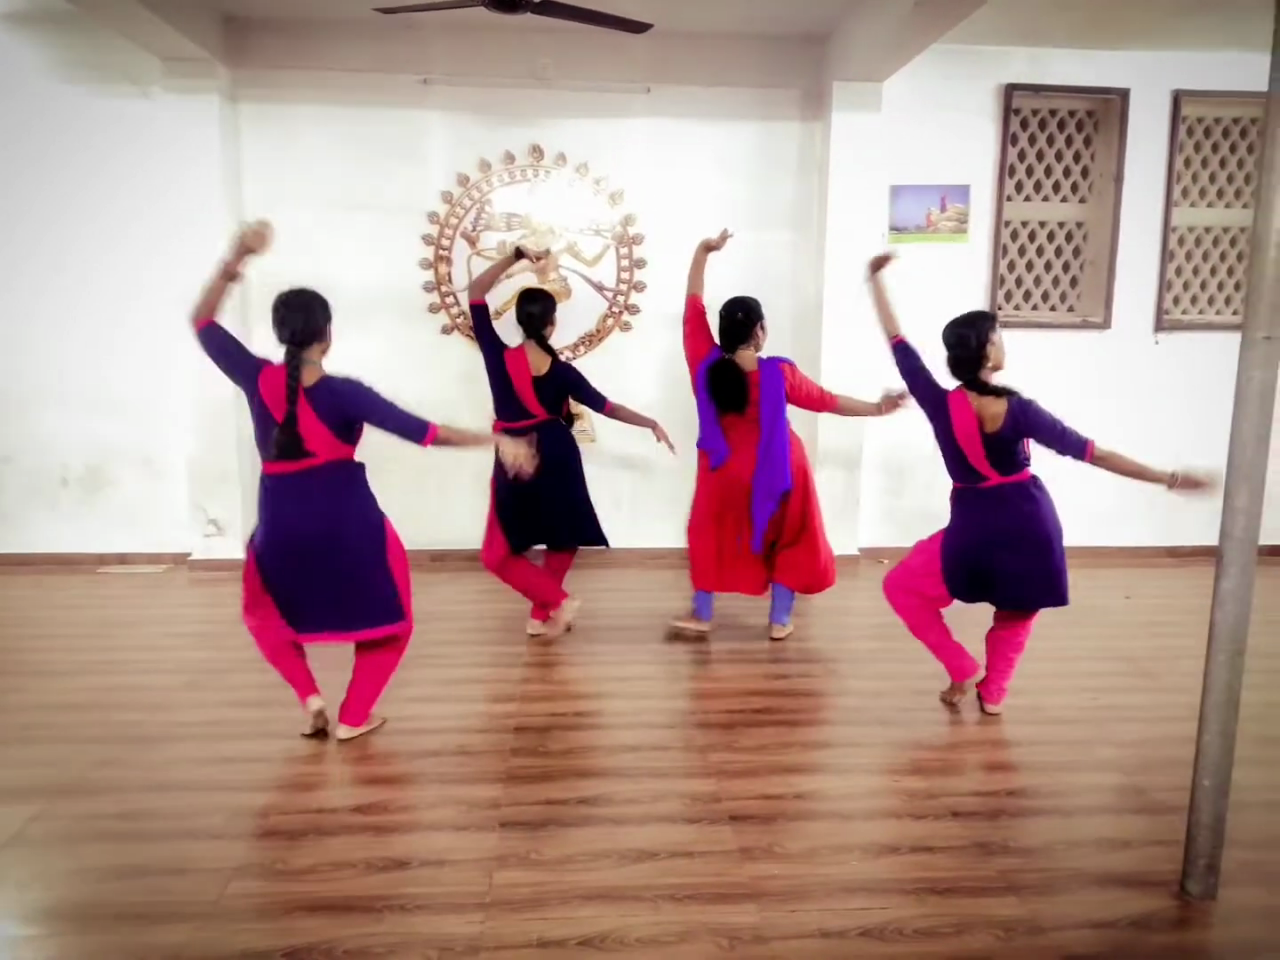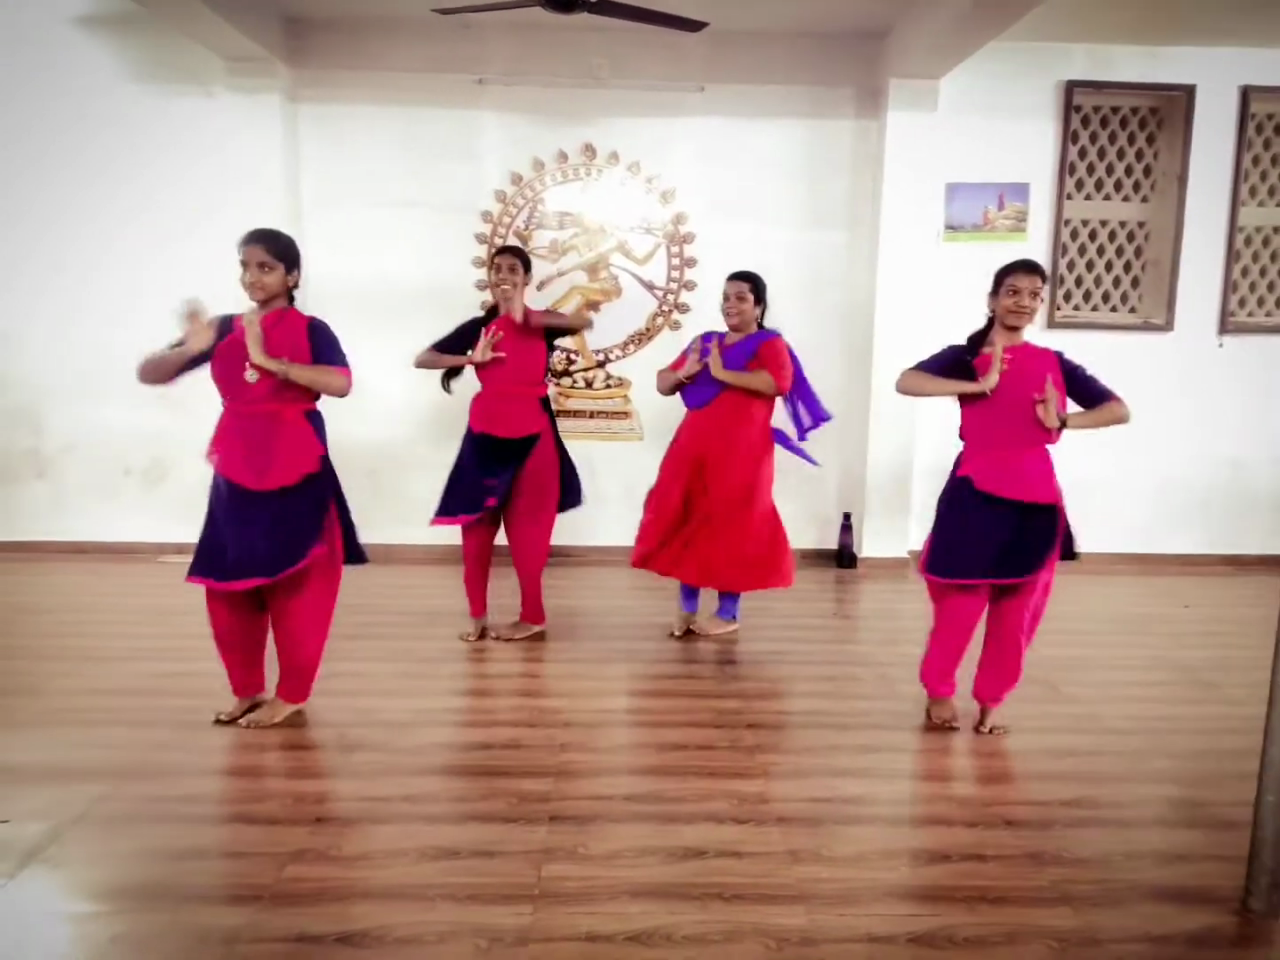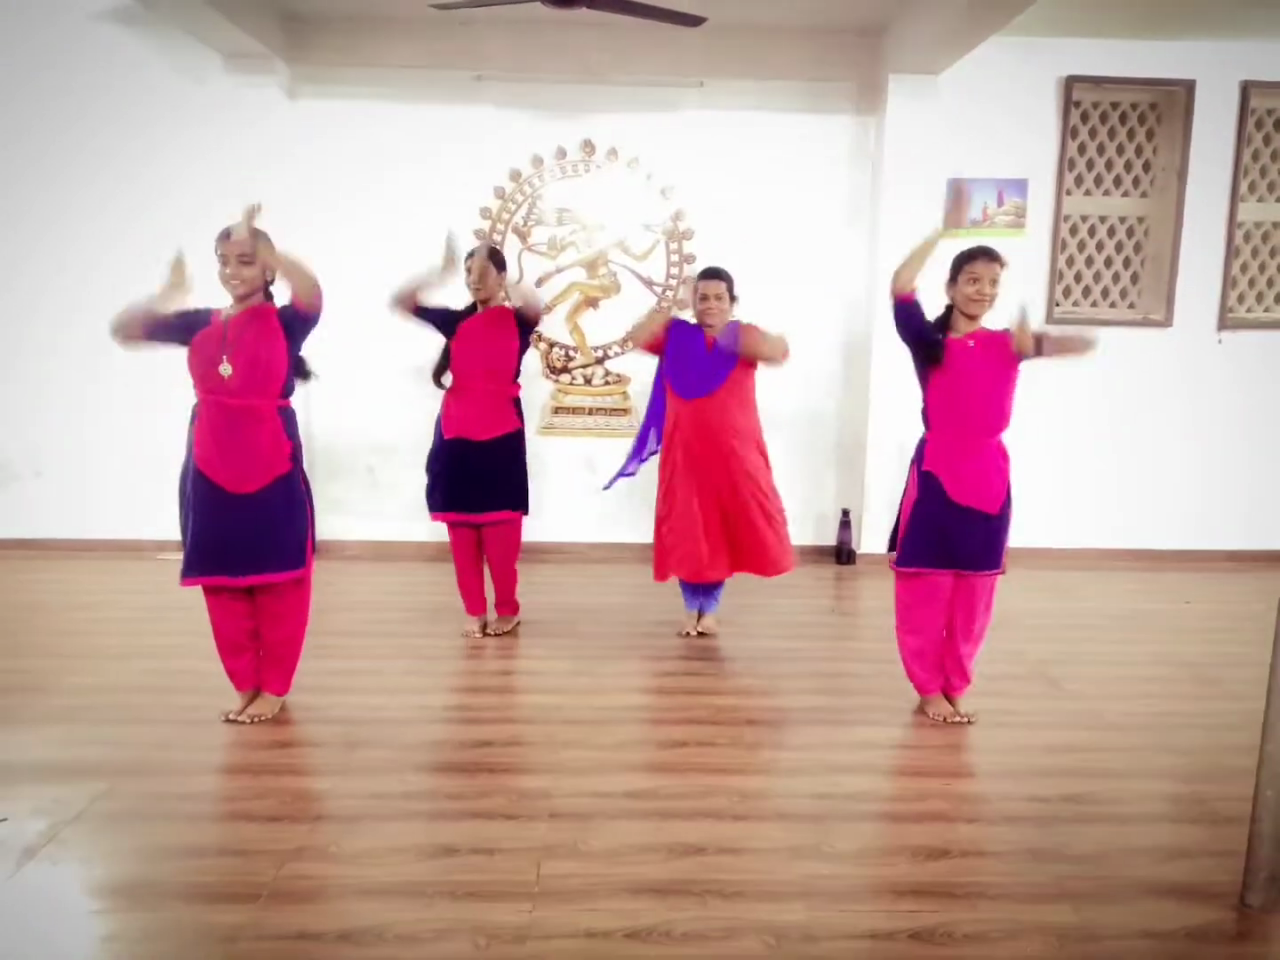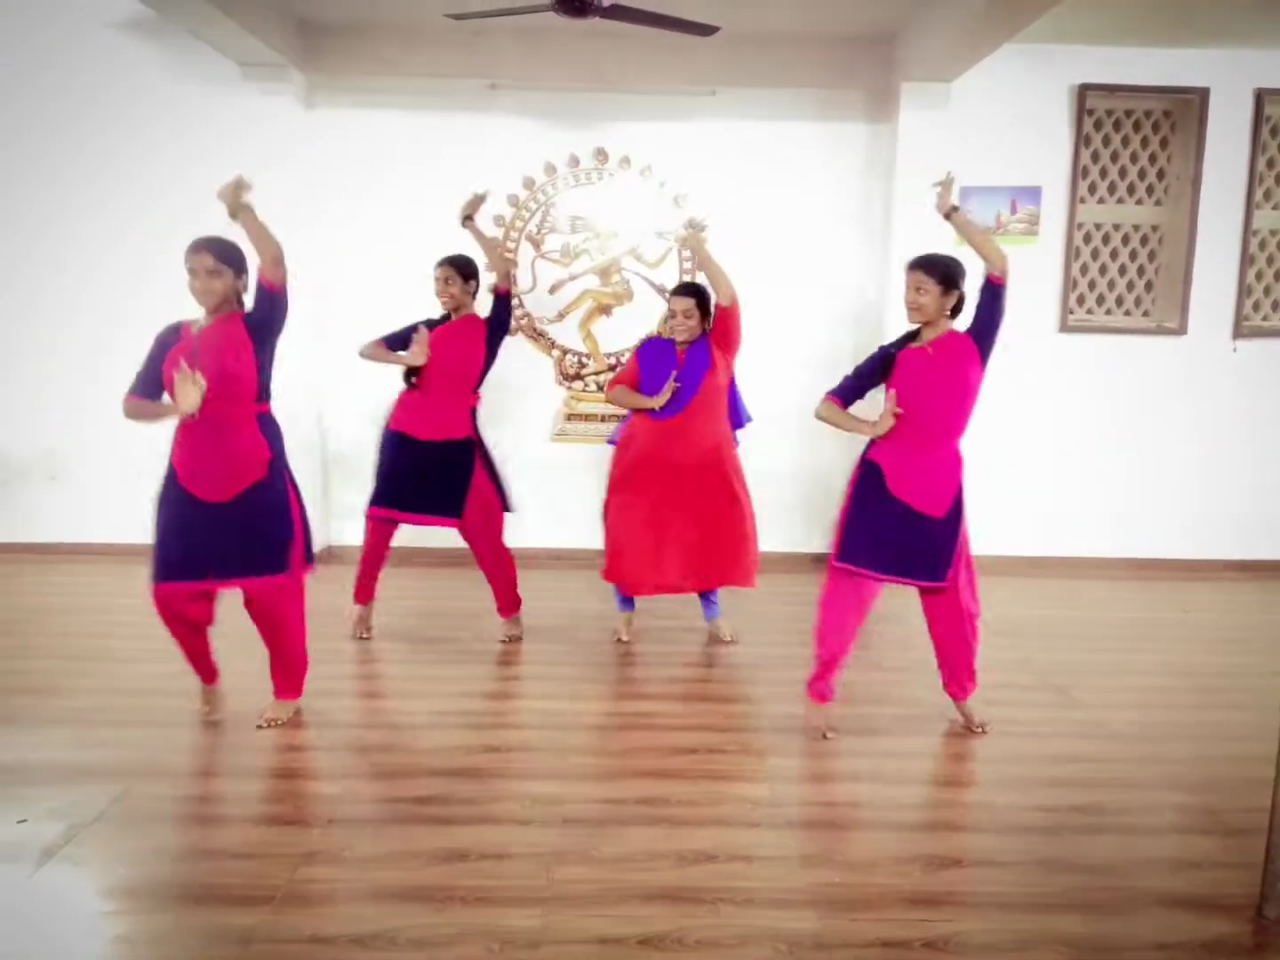
dt=0.7s
person 1, frame 1
left shoulder: (259, 381)
right shoulder: (351, 393)
left elbow: (203, 324)
right elbow: (426, 433)
left wrist: (235, 261)
right wrist: (497, 442)
left hip: (284, 523)
right hip: (348, 518)
left knee: (266, 613)
right knee: (385, 621)
left ankle: (309, 696)
right ankle: (353, 716)
person 1, frame 2
left shoulder: (310, 329)
right shoulder: (225, 329)
left elbow: (340, 383)
right elbow: (149, 375)
left wrist: (269, 361)
right wrist: (190, 348)
left hip: (299, 473)
right hip: (238, 474)
left knee: (300, 585)
right knee: (228, 586)
left ankle: (291, 694)
right ankle: (247, 690)
person 1, frame 3
left shoulder: (282, 323)
right shoulder: (199, 326)
left elbow: (312, 295)
right elbow: (123, 330)
left wrist: (260, 245)
right wrist: (166, 303)
left hip: (271, 468)
right hip: (209, 468)
left knee: (276, 581)
right knee: (222, 584)
left ankle: (274, 689)
right ankle: (245, 687)
person 1, frame 4
left shoulder: (257, 328)
right shoulder: (171, 339)
left elbow: (276, 264)
right elbow: (133, 403)
left wrist: (241, 209)
right wrist: (173, 409)
left hip: (255, 477)
right hip: (189, 483)
left knee: (272, 589)
right knee: (175, 594)
left ankle: (288, 692)
right ankle: (207, 678)
person 2, frame 1
left shoulder: (940, 404)
right shoulder: (1019, 410)
left elbow: (898, 344)
right elbow: (1091, 453)
left wrist: (876, 280)
right wrist: (1166, 477)
left hip: (974, 528)
right hip: (1030, 519)
left knee: (901, 586)
right knee: (1017, 609)
left ankle: (963, 669)
right ankle: (993, 691)
person 2, frame 2
left shoulder: (1054, 364)
right shoulder: (964, 356)
left elbow: (1118, 409)
right elbow: (905, 383)
left wrist: (1064, 421)
right wrist: (976, 387)
left hip: (1035, 492)
right hip: (976, 486)
left knee: (1020, 606)
right knee: (960, 601)
left ankle: (990, 698)
right ankle: (938, 692)
person 2, frame 3
left shoulder: (1003, 345)
right shoulder: (927, 341)
left elbow: (1082, 342)
right elbow: (901, 289)
left wrist: (1033, 344)
right wrist: (941, 234)
left hip: (989, 480)
right hip: (936, 475)
left knee: (975, 592)
right knee: (928, 590)
left ankle: (954, 689)
right ankle: (928, 691)
person 2, frame 4
left shoulder: (974, 344)
right shoulder: (892, 355)
left elbow: (999, 267)
right elbow: (827, 406)
left wrist: (951, 214)
right wrist: (869, 427)
left hip: (941, 480)
right hip: (882, 477)
left knee: (954, 597)
right knee: (848, 588)
left ankle: (962, 695)
right ankle: (819, 693)
person 3, frame 1
left shoulder: (498, 357)
right shoulder: (562, 370)
left elbow: (476, 293)
right elbow: (605, 406)
left wrist: (516, 256)
right wrist: (650, 422)
right hip: (557, 454)
left knee: (500, 552)
right knee: (564, 538)
left ankle: (555, 604)
right ankle: (548, 612)
person 3, frame 2
left shoulder: (541, 324)
right shoulder: (479, 327)
left elbow: (583, 322)
right elbow: (422, 359)
left wrist: (529, 318)
right wrist: (471, 358)
left hip: (532, 432)
right hip: (488, 432)
left knee: (528, 528)
right knee: (476, 527)
left ankle: (533, 617)
right ankle: (478, 616)
person 3, frame 3
left shoulder: (511, 322)
right shoulder: (456, 321)
left elbow: (535, 310)
right elbow: (401, 302)
right wrist: (441, 274)
left hip: (500, 431)
right hip: (455, 432)
left knee: (500, 522)
right knee: (460, 525)
left ankle: (507, 611)
right ankle: (474, 613)
person 3, frame 4
left shoulder: (489, 330)
right shoulder: (427, 328)
left elbow: (505, 274)
right elbow: (368, 349)
left wrist: (471, 226)
right wrist: (406, 359)
left hip: (456, 439)
right hip: (408, 436)
left knee: (482, 529)
right knee: (380, 520)
left ankle: (510, 611)
right ankle: (363, 604)
person 4, frame 1
left shoulder: (705, 365)
right shoulder: (780, 373)
left elbow: (693, 309)
right elbow: (825, 402)
left wrist: (701, 252)
right wrist: (876, 407)
left hip: (724, 472)
right hip: (775, 471)
left knee: (715, 537)
right knee: (787, 540)
left ankle: (700, 615)
right ankle: (779, 620)
person 4, frame 2
left shoulder: (770, 345)
right shoulder: (706, 343)
left elbow: (781, 382)
right elbow: (664, 386)
left wrist: (724, 374)
right wrist: (683, 371)
left hip: (741, 457)
right hip: (694, 452)
left knee: (731, 531)
right knee: (682, 526)
left ankle: (728, 615)
right ankle: (688, 610)
person 4, frame 3
left shoulder: (741, 339)
right shoulder: (677, 337)
left elbow: (779, 351)
right elbow: (643, 337)
left wrist: (739, 335)
right wrist: (665, 311)
left hip: (732, 452)
right hip: (684, 450)
left knee: (726, 530)
right knee: (687, 532)
left ankle: (710, 609)
right ankle: (691, 610)
person 4, frame 4
left shoulder: (719, 348)
right shoulder: (649, 351)
left elbow: (728, 299)
right elbow: (615, 390)
left wrist: (698, 249)
right wrist: (651, 401)
left hip: (705, 459)
right hip: (647, 460)
left knee: (710, 533)
right knee: (629, 531)
left ankle: (714, 615)
right ankle: (625, 612)
